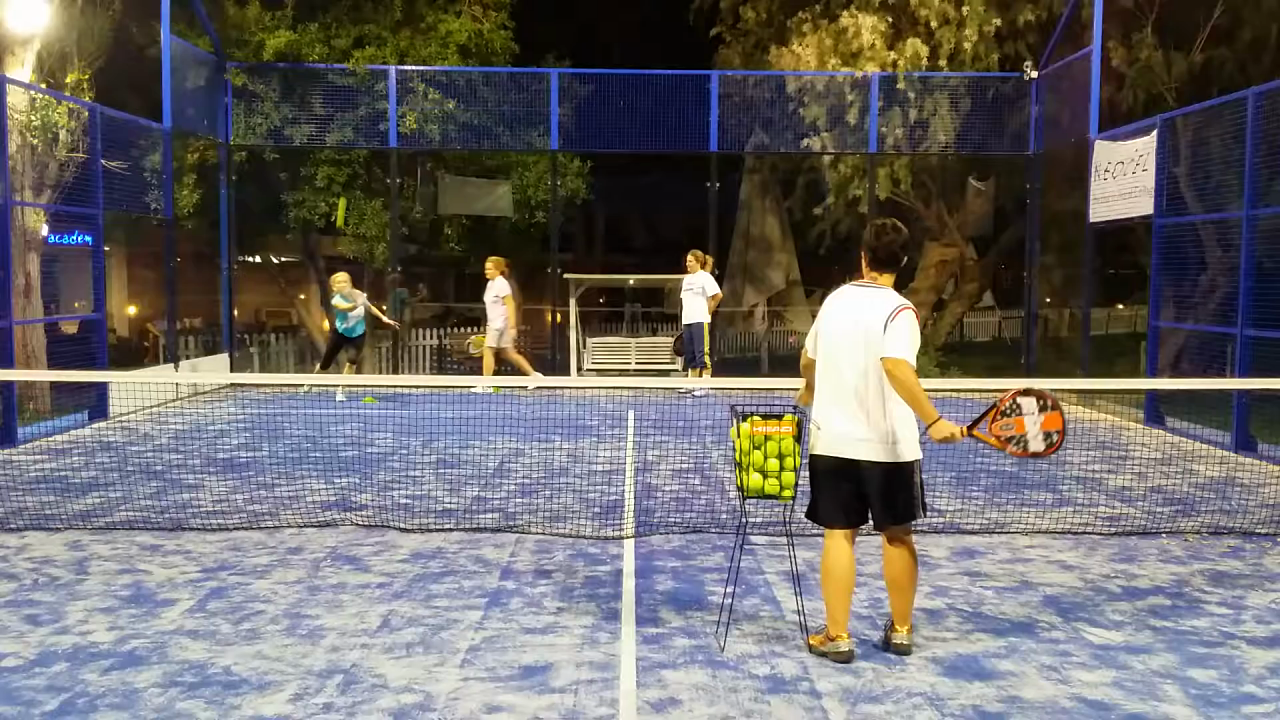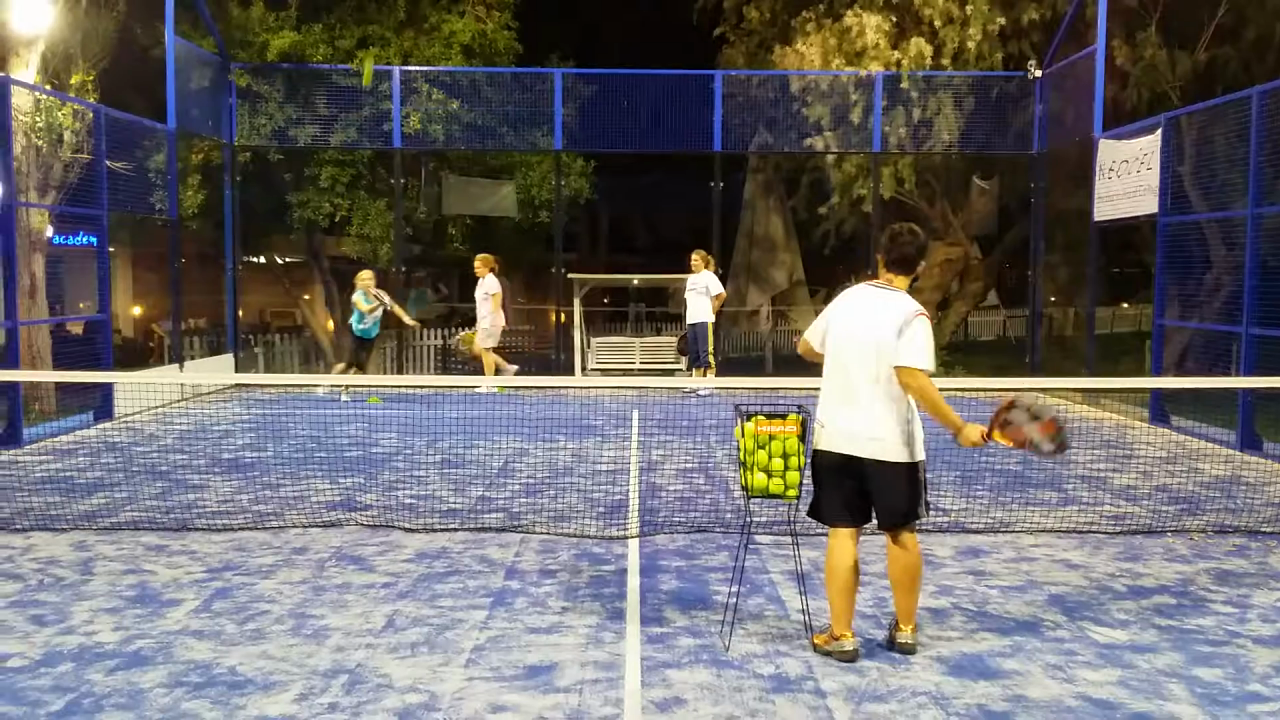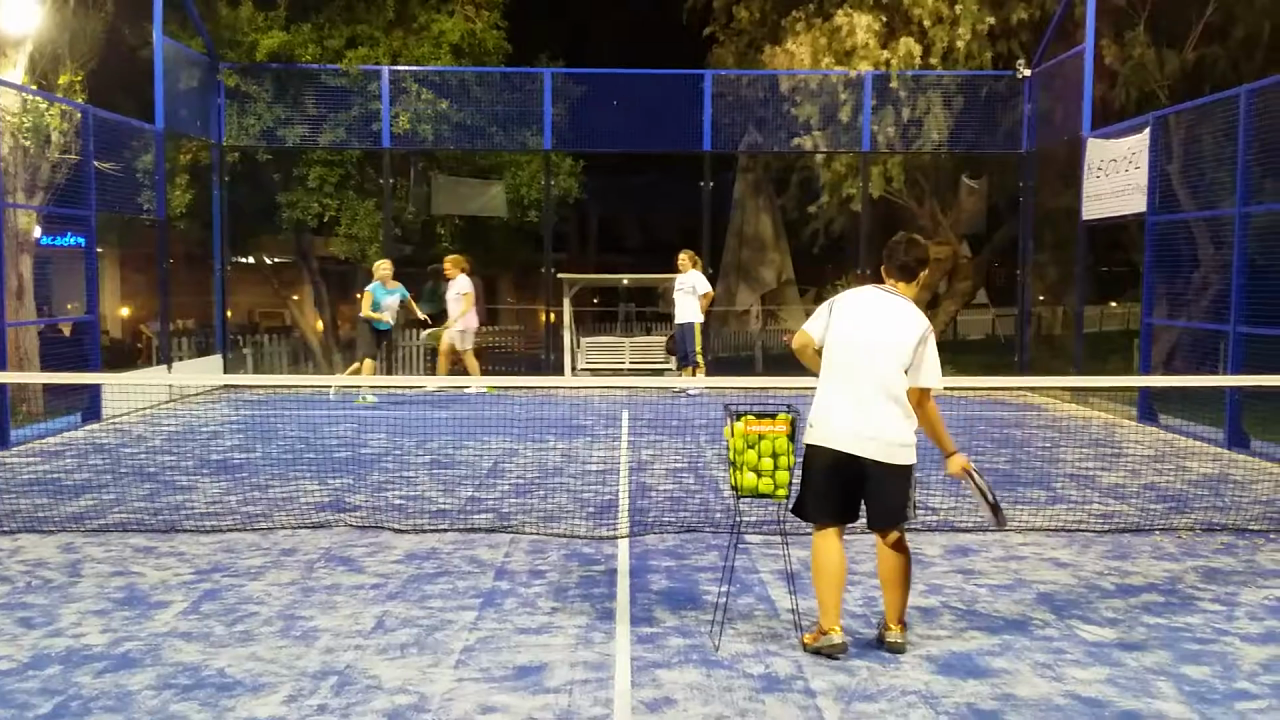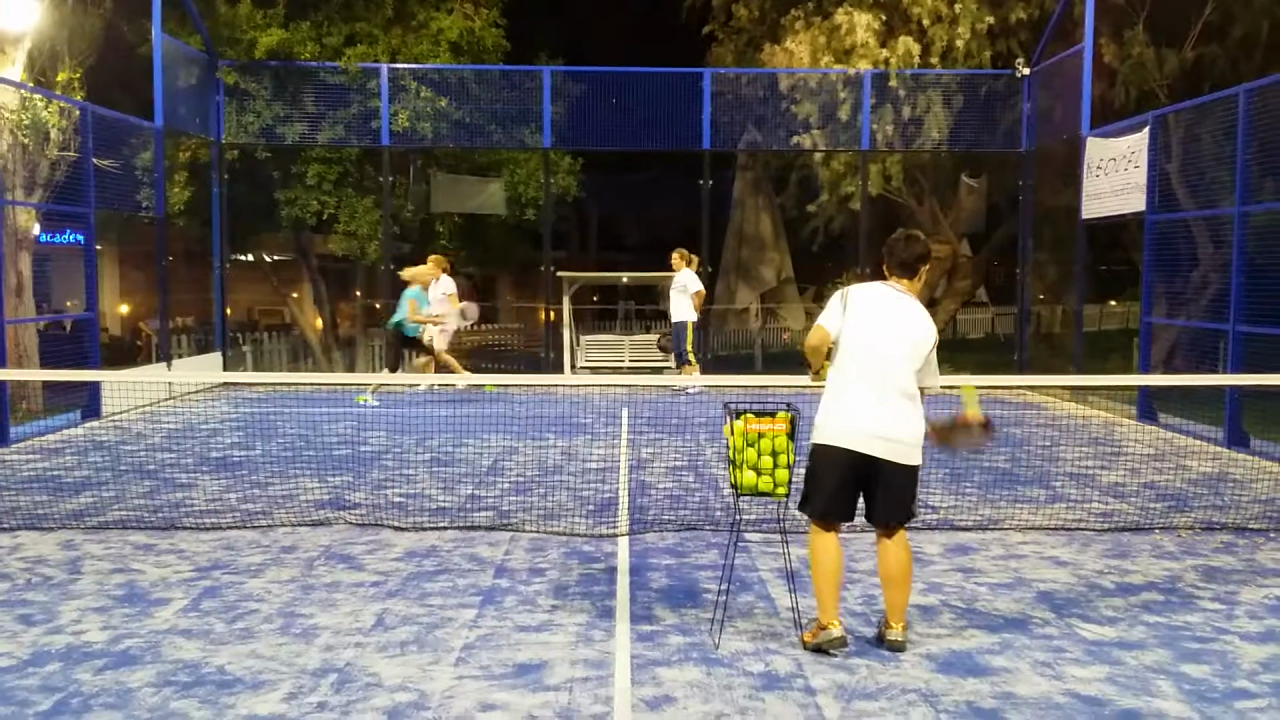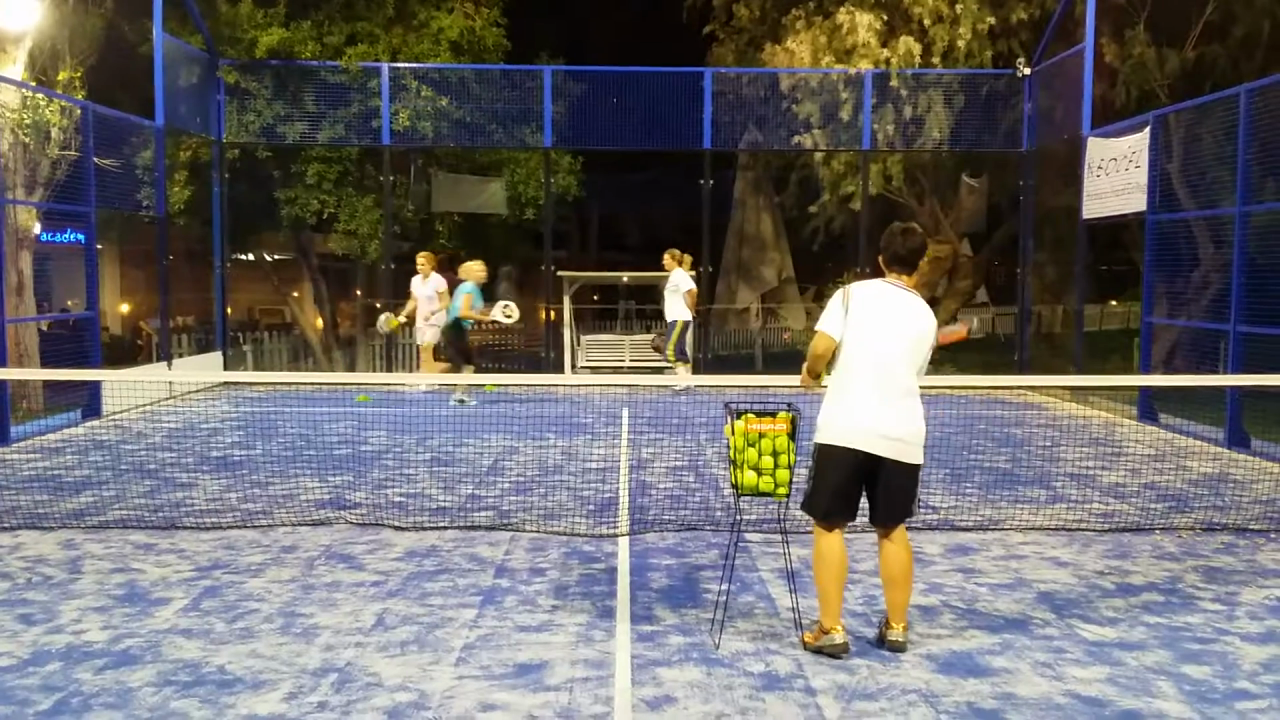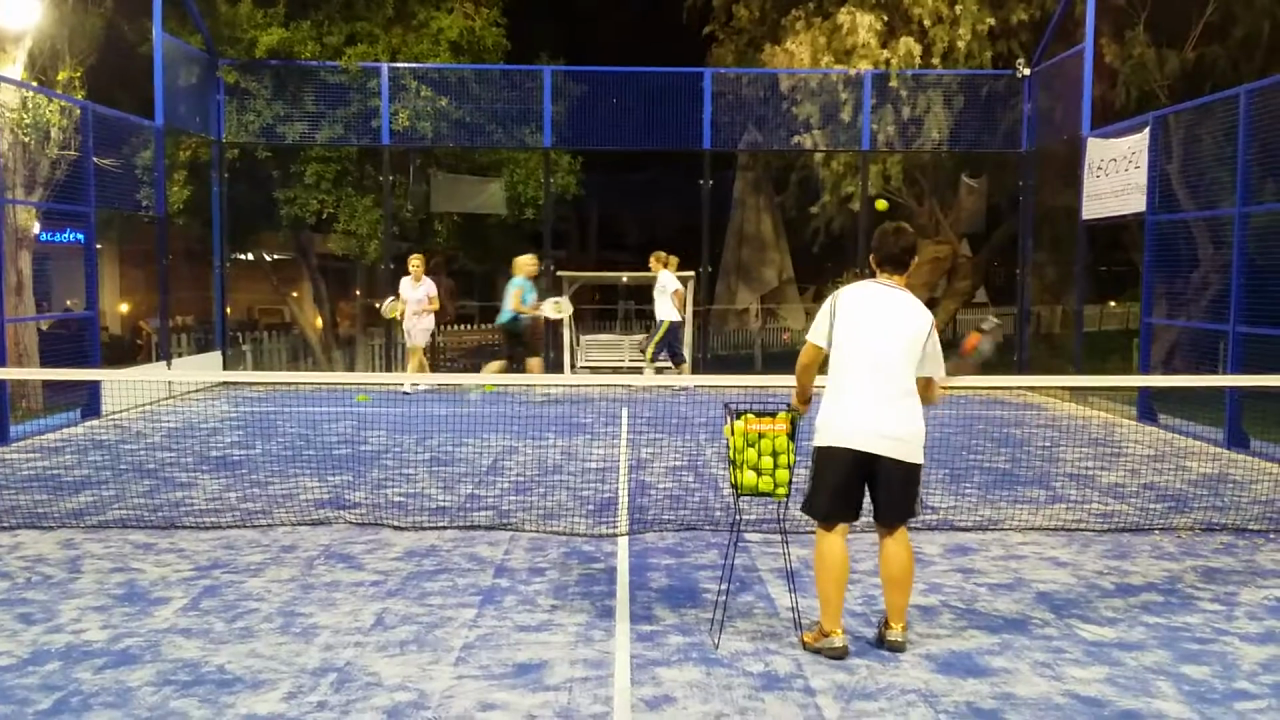
dt=0.2s
person 1, frame 1
left shoulder: (834, 300)
right shoulder: (898, 310)
left elbow: (808, 362)
right elbow: (896, 368)
left wrist: (809, 393)
right wrist: (933, 420)
left hip: (831, 440)
right hip: (886, 445)
left knee: (838, 535)
right knee: (897, 535)
left ankle: (837, 636)
right ankle: (900, 630)
person 1, frame 2
left shoulder: (845, 298)
right shoulder: (911, 314)
left elbow: (806, 348)
right elbow: (912, 379)
right wrist: (959, 426)
left hip: (836, 438)
right hip: (891, 444)
left knee: (842, 533)
right knee: (900, 534)
left ankle: (841, 635)
right ankle: (905, 629)
person 1, frame 3
left shoulder: (845, 299)
right shoulder: (919, 324)
left elbow: (801, 343)
right elbow: (920, 399)
right wrist: (949, 452)
left hip: (829, 435)
right hip: (889, 443)
left knee: (827, 530)
right knee: (890, 535)
left ankle: (830, 629)
right ankle: (895, 629)
person 1, frame 4
left shoulder: (852, 295)
right shoulder: (926, 323)
left elbow: (816, 343)
left wrist: (818, 368)
left hip: (840, 432)
right hip: (899, 440)
left knee: (825, 526)
right knee: (891, 532)
left ankle: (828, 626)
right ankle: (895, 627)
person 1, frame 5
left shoulder: (851, 294)
right shoulder: (925, 316)
left elbow: (820, 350)
left wrist: (811, 374)
left hip: (844, 431)
right hip: (901, 438)
left knee: (830, 527)
right knee: (892, 531)
left ankle: (830, 630)
right ankle: (896, 628)
person 1, frame 6
left shoulder: (843, 297)
right shoulder: (921, 315)
left elbow: (809, 358)
right elbow: (927, 389)
left wrist: (801, 394)
right wrist: (933, 392)
left hip: (841, 431)
right hip: (899, 438)
left knee: (831, 528)
right knee: (892, 530)
left ankle: (830, 632)
right ankle: (894, 627)
